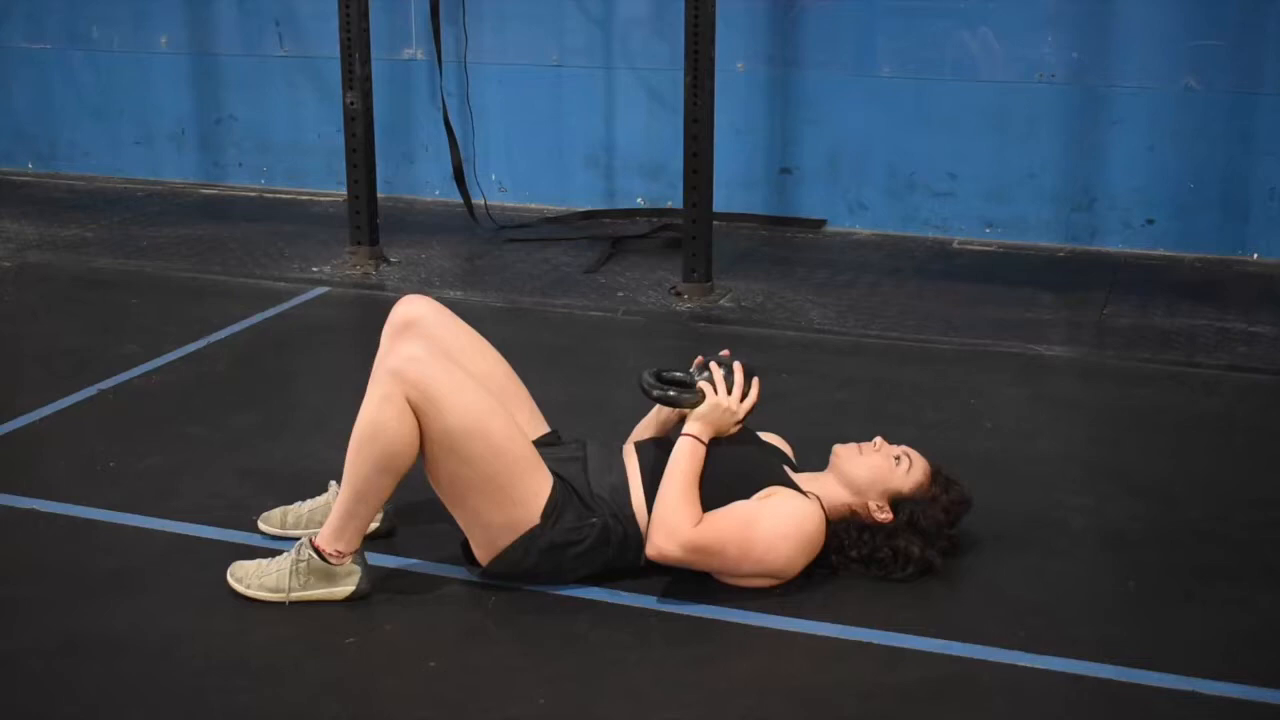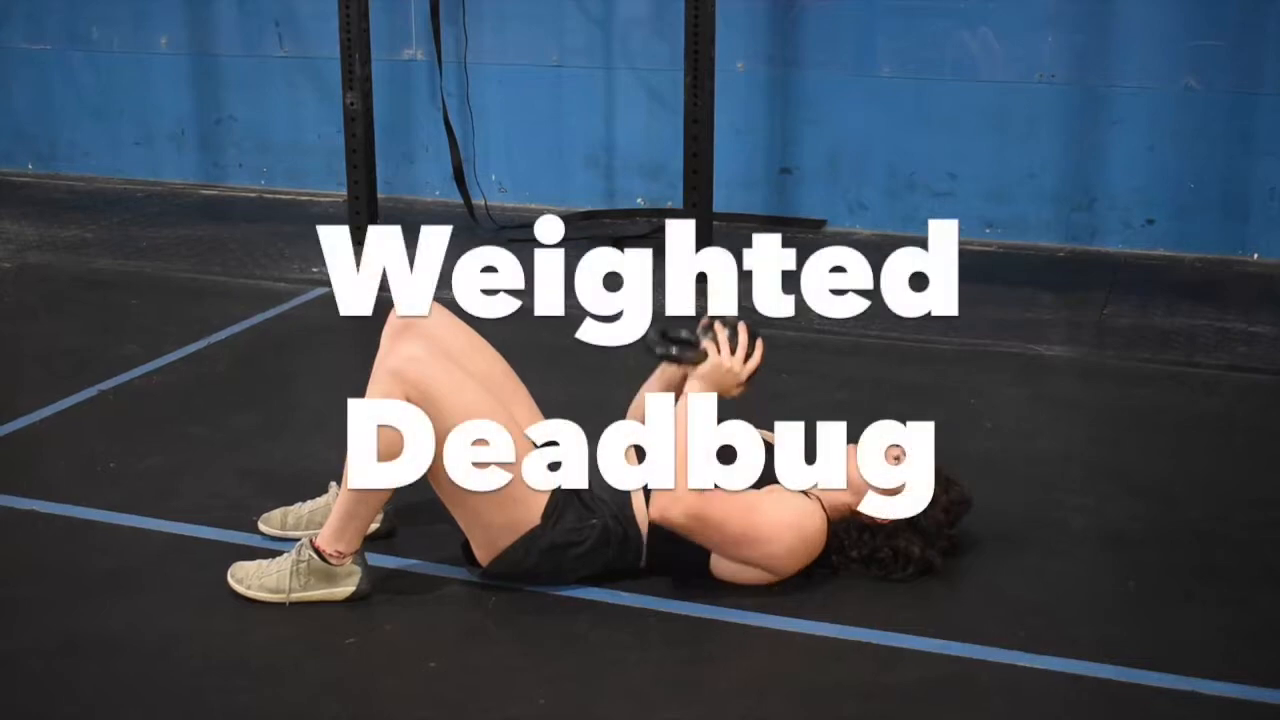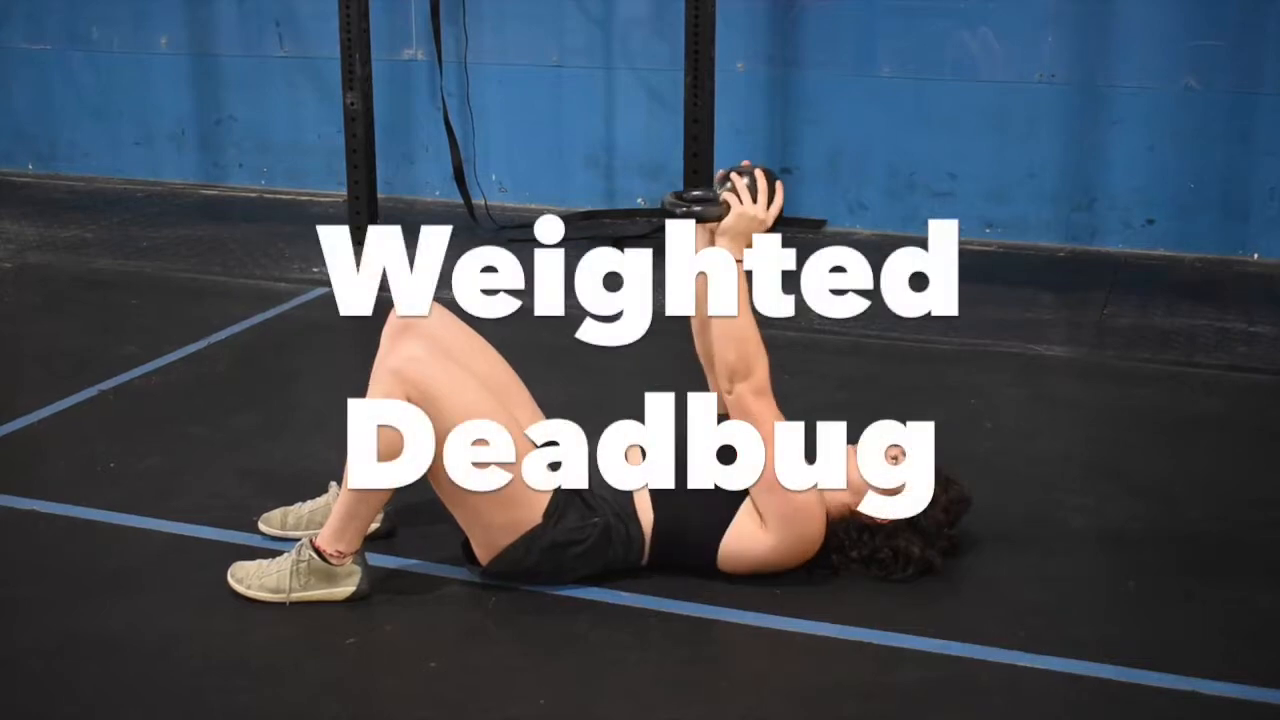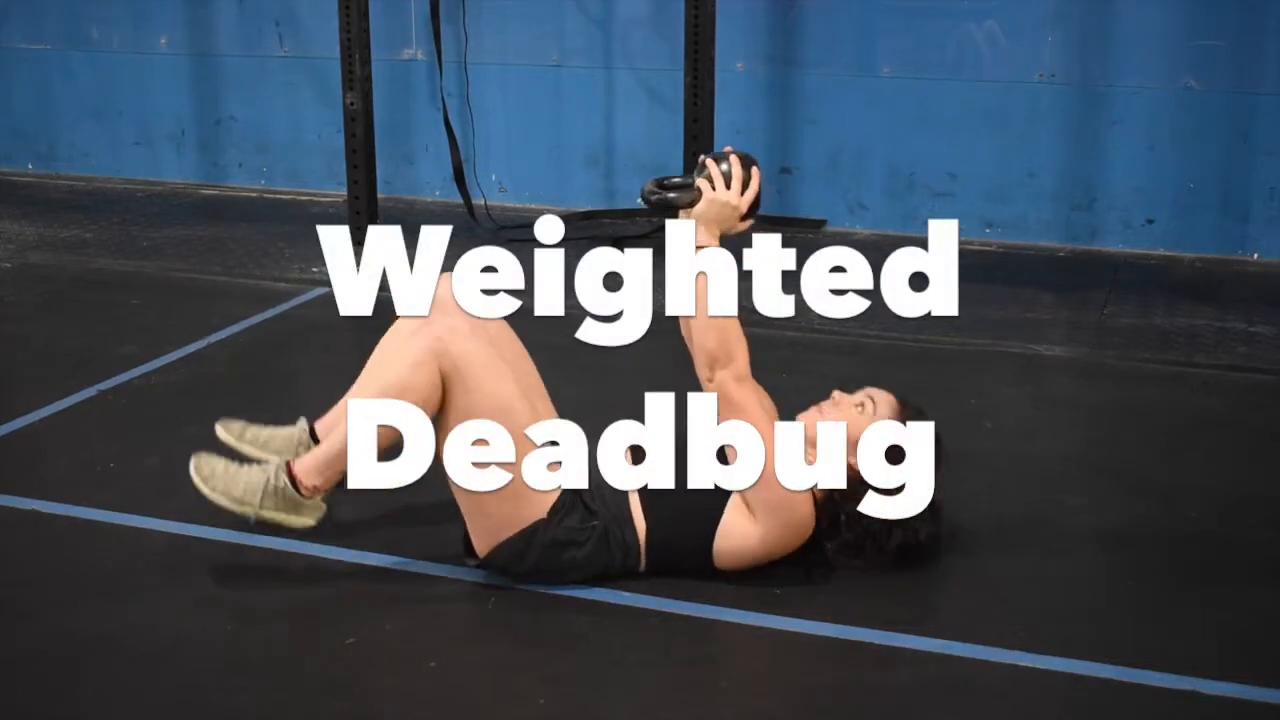
dt=0.5s
person 1, frame 1
left shoulder: (798, 529)
right shoulder: (780, 460)
left elbow: (667, 540)
left wrist: (697, 429)
right wrist: (677, 402)
left hip: (547, 529)
right hip: (559, 460)
left knee: (407, 368)
right knee: (414, 316)
left ankle: (329, 557)
right ankle: (355, 499)
person 1, frame 2
left shoulder: (798, 530)
left elbow: (673, 506)
left wrist: (702, 391)
right wrist: (680, 373)
left hip: (549, 531)
left knee: (408, 366)
right knee: (415, 318)
left ankle: (331, 558)
right ankle: (356, 500)
person 1, frame 3
left shoulder: (798, 526)
left elbow: (744, 387)
right elbow: (717, 364)
left wrist: (734, 249)
right wrist: (707, 241)
left hip: (552, 533)
right hip: (563, 478)
left knee: (408, 366)
right knee: (415, 321)
left ankle: (330, 558)
right ankle: (357, 499)
person 1, frame 4
left shoulder: (790, 513)
right shoulder: (774, 461)
left elbow: (726, 374)
right elbow: (714, 359)
left wrist: (706, 235)
right wrist: (690, 230)
left hip: (549, 535)
right hip: (561, 486)
left knee: (444, 340)
right knee: (446, 295)
left ankle: (301, 485)
right ankle: (315, 444)
